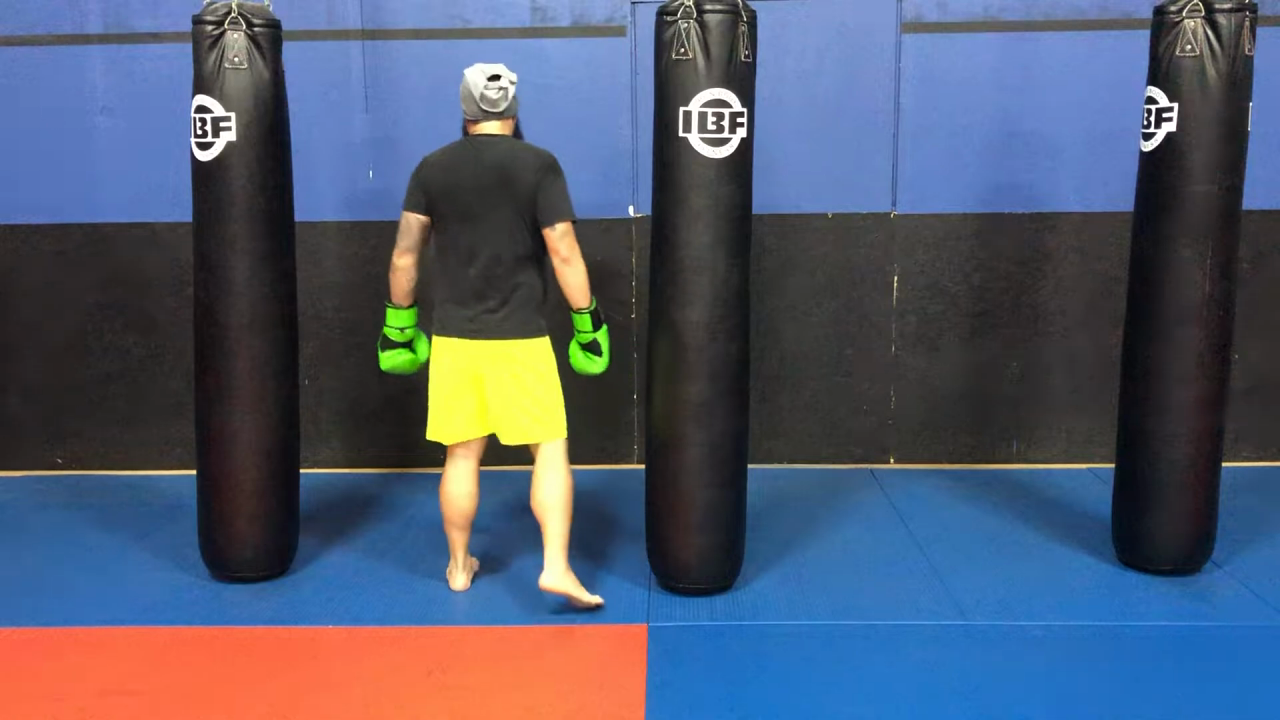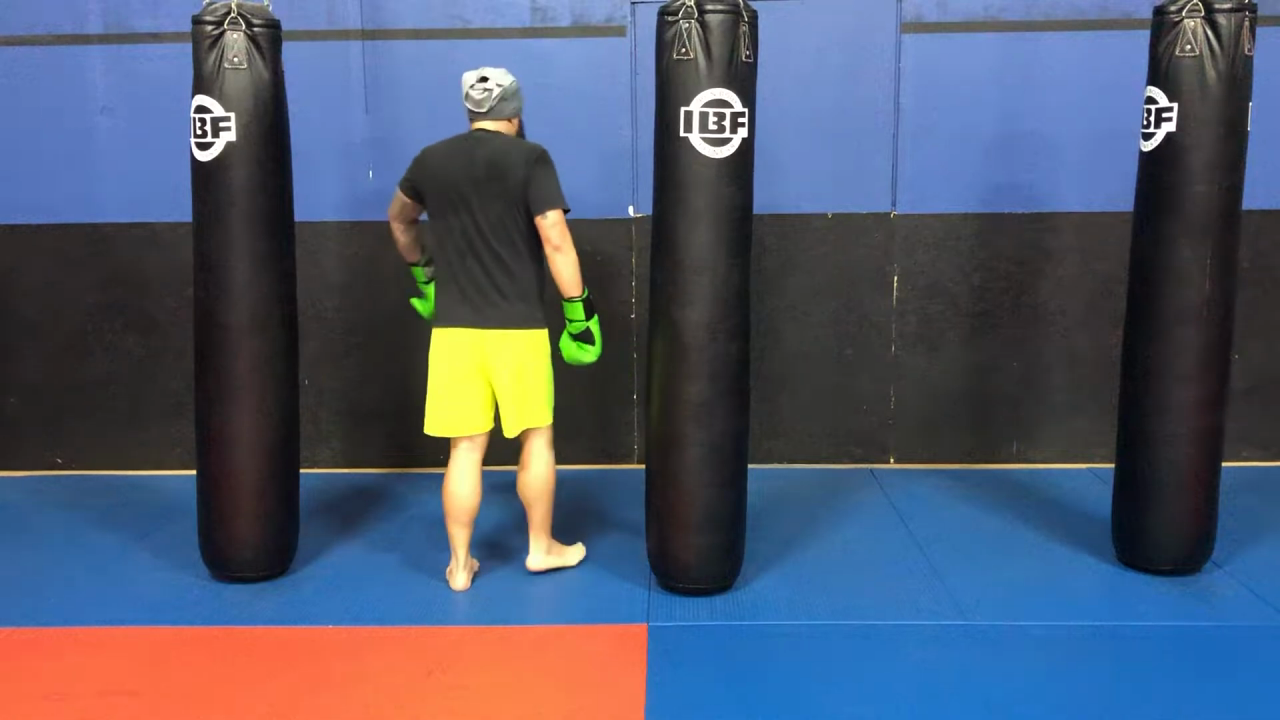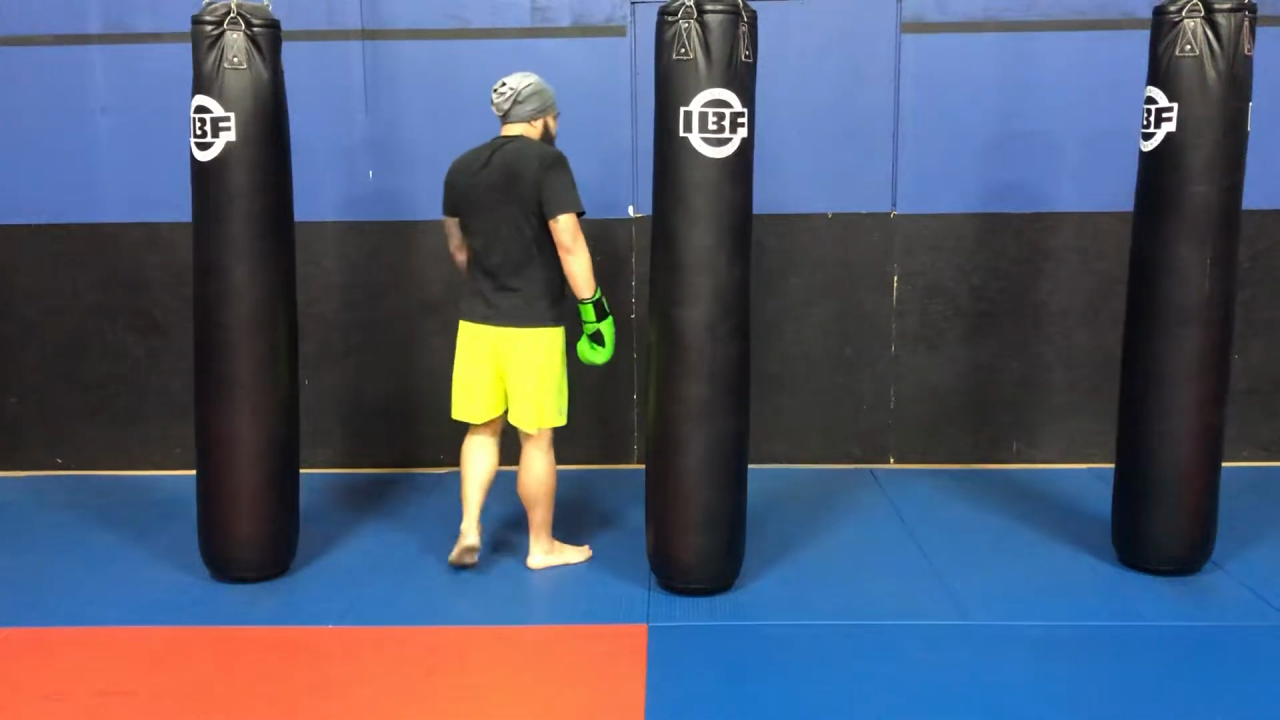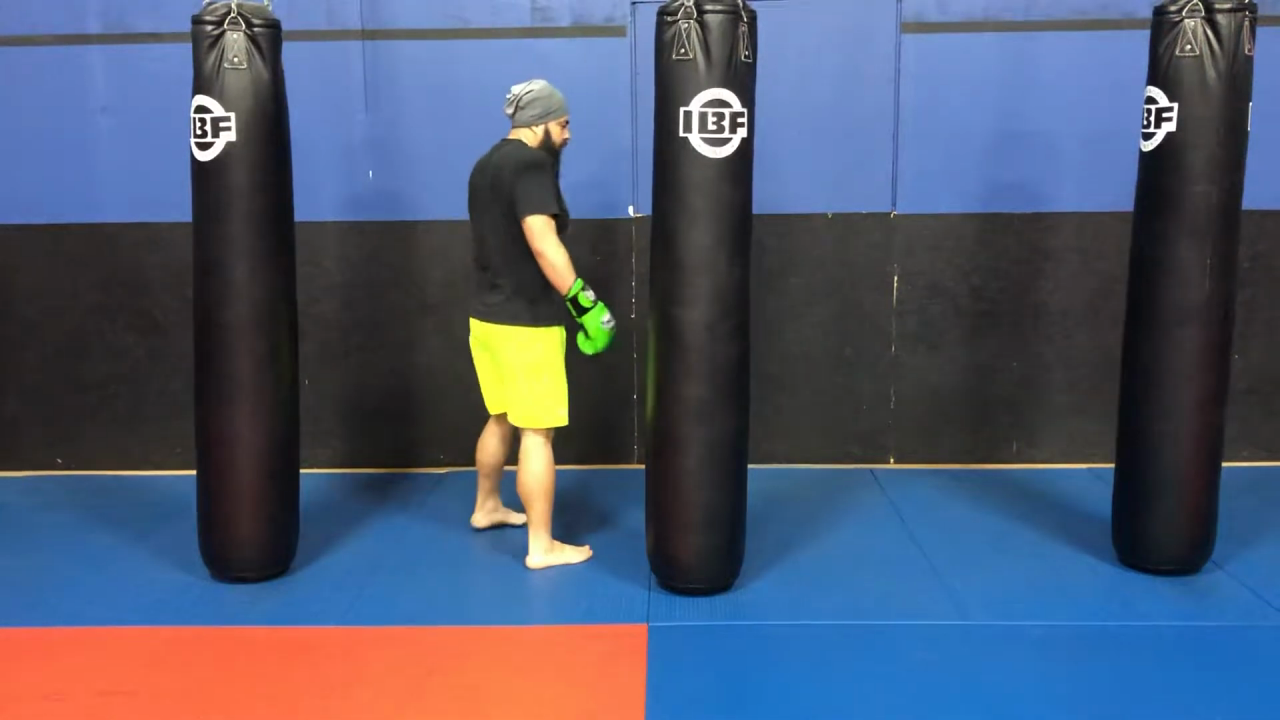
dt=0.3s
person 1, frame 1
left shoulder: (433, 168)
right shoulder: (539, 165)
left elbow: (404, 255)
right elbow: (565, 254)
left wrist: (399, 322)
right wrist: (589, 321)
left hip: (451, 337)
right hip: (520, 338)
left knee: (462, 455)
right knee: (550, 448)
left ankle: (459, 565)
right ankle: (557, 568)
person 1, frame 2
left shoulder: (432, 160)
right shoulder: (530, 159)
left elbow: (398, 219)
right elbow: (557, 242)
left wrist: (422, 270)
right wrist: (580, 310)
left hip: (453, 328)
right hip: (518, 328)
left knee: (465, 449)
right knee: (536, 437)
left ankle: (460, 564)
right ankle: (542, 547)
person 1, frame 3
left shoulder: (461, 168)
right shoulder: (547, 161)
right elbow: (570, 246)
right wrist: (595, 310)
left hip: (476, 322)
right hip: (533, 325)
left knee: (482, 429)
right knee: (537, 438)
left ankle: (468, 531)
right ankle: (542, 545)
person 1, frame 4
left shoulder: (486, 165)
right shoulder: (531, 165)
right elbow: (543, 244)
right wrist: (583, 301)
left hip: (486, 315)
right hip: (527, 322)
left knee: (502, 419)
right knee: (536, 432)
left ankle: (486, 506)
right ankle: (542, 545)
